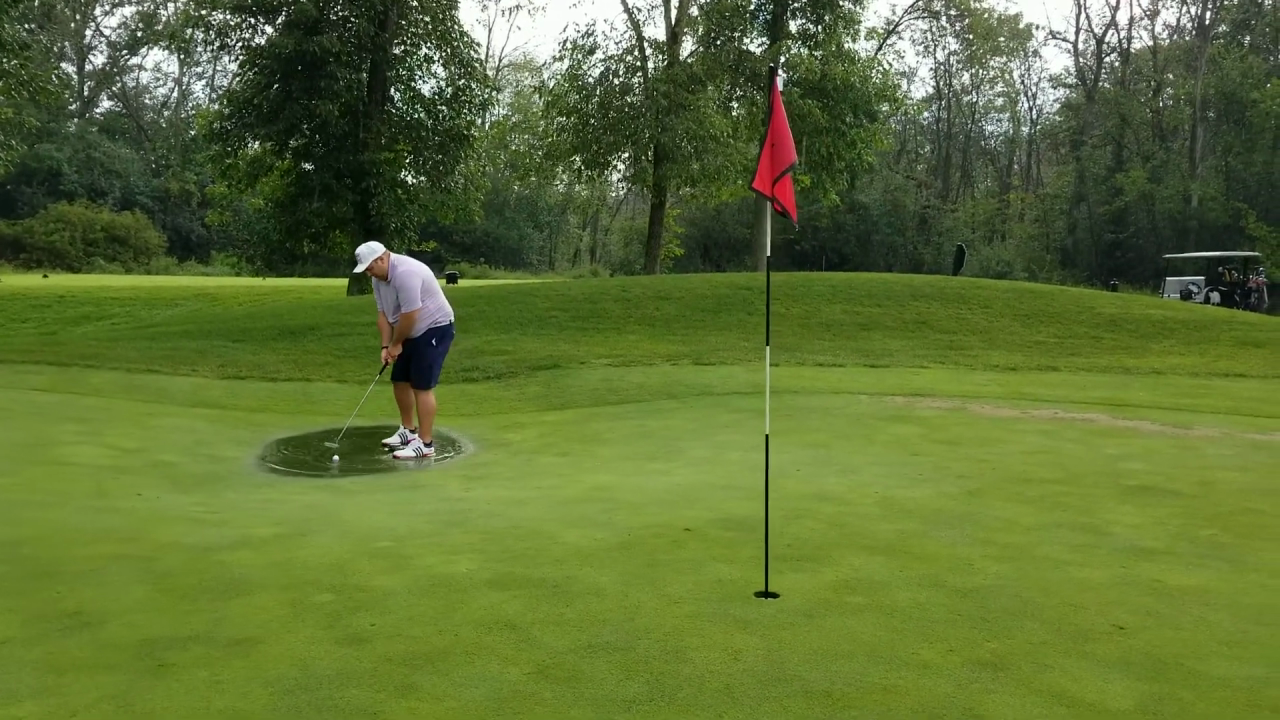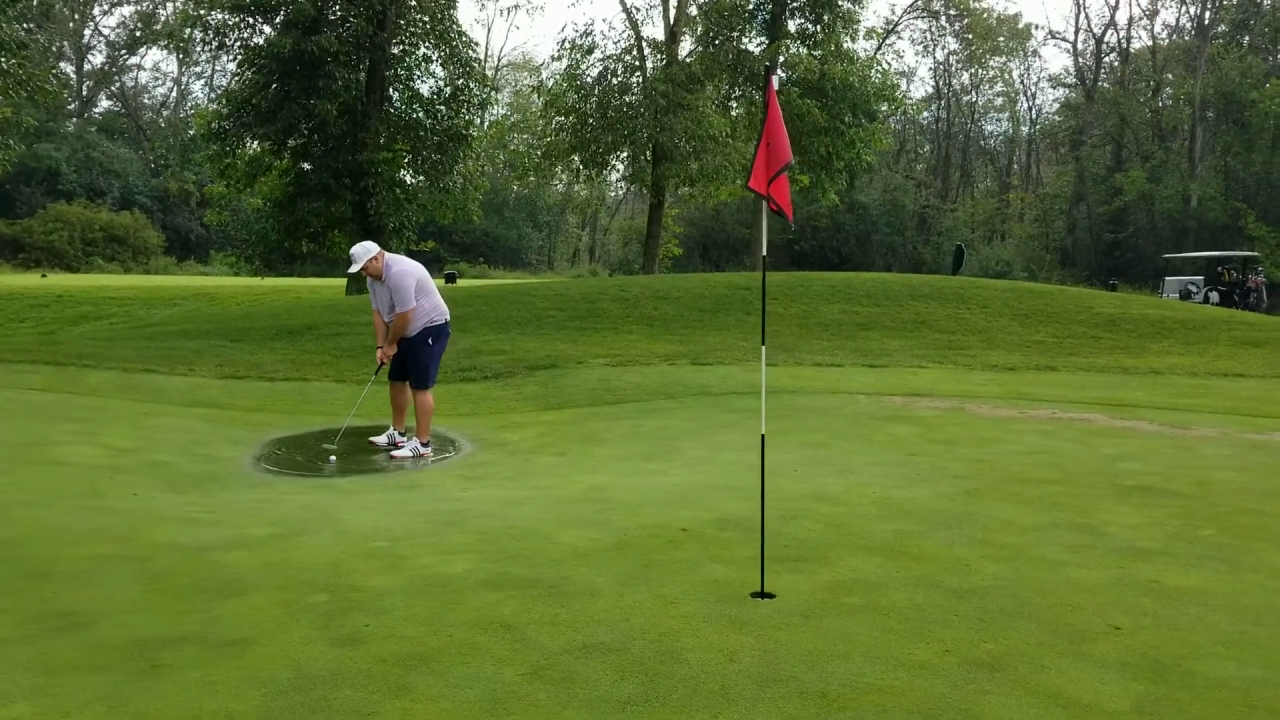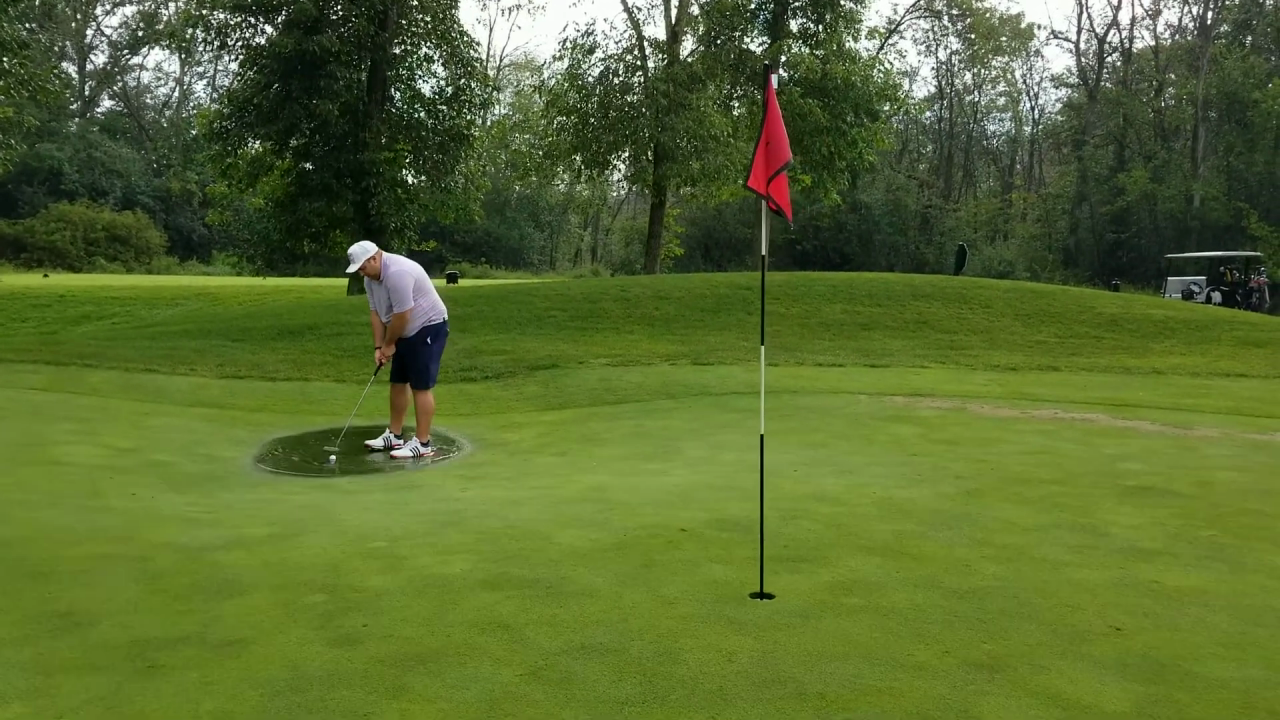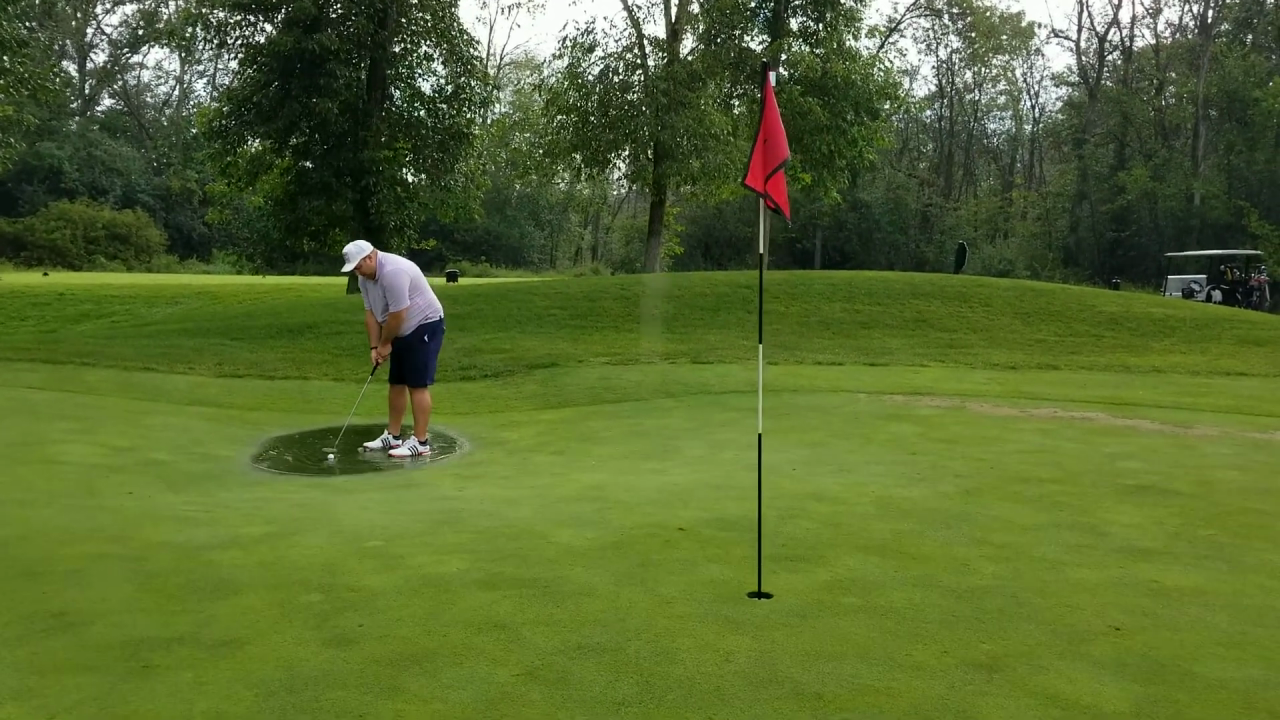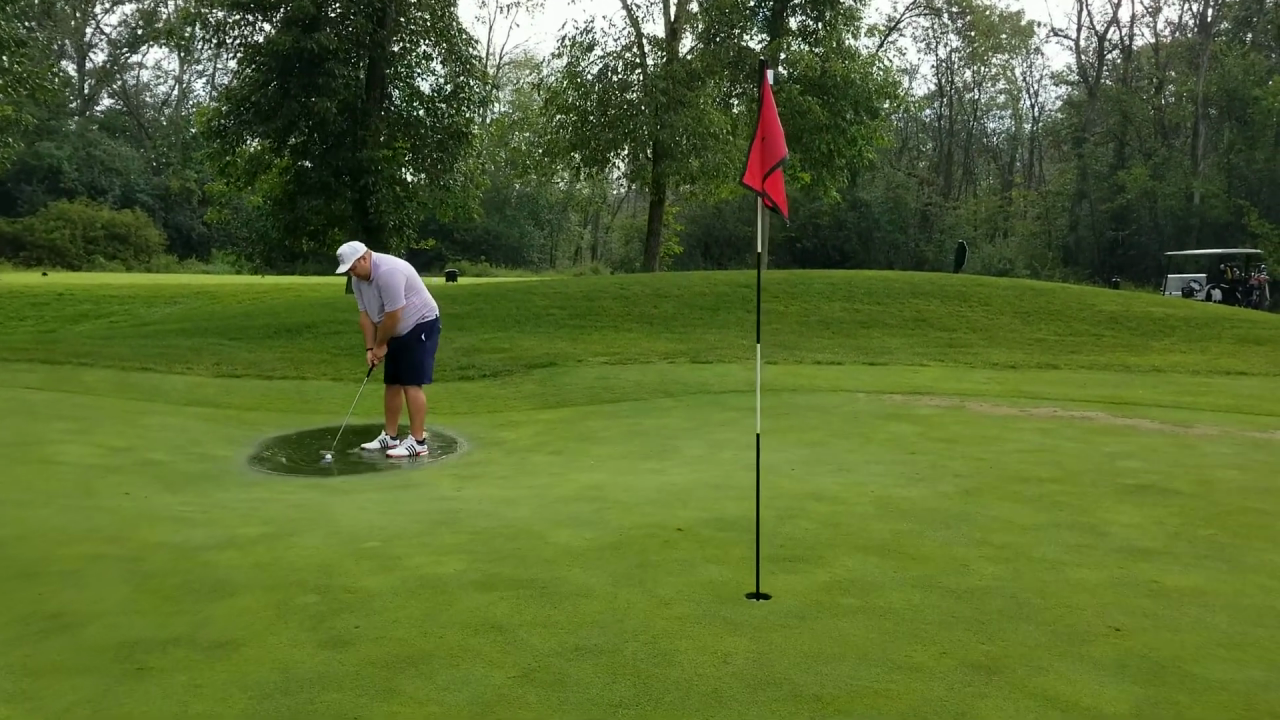
dt=0.1s
person 1, frame 1
left shoulder: (406, 273)
right shoulder: (379, 278)
left elbow: (409, 316)
right elbow: (383, 313)
left wrist: (395, 344)
right wrist: (385, 346)
left hip: (434, 329)
right hip: (412, 333)
left knee: (422, 387)
right knee: (400, 381)
left ankle: (425, 444)
right ankle: (409, 431)
person 1, frame 2
left shoulder: (399, 272)
right shoulder: (374, 278)
left elbow: (403, 316)
right elbow: (378, 313)
left wrist: (390, 344)
right wrist: (380, 346)
left hip: (430, 328)
right hip: (408, 333)
left knee: (420, 386)
right knee: (397, 381)
left ankle: (422, 443)
right ankle: (398, 432)
person 1, frame 3
left shoulder: (398, 272)
right shoulder: (371, 278)
left elbow: (401, 316)
right elbow: (376, 313)
left wrist: (388, 344)
right wrist: (378, 347)
left hip: (428, 328)
right hip: (406, 332)
left knee: (421, 387)
right knee: (398, 383)
left ankle: (422, 443)
right ankle: (394, 435)
person 1, frame 4
left shoulder: (393, 271)
right shoulder: (365, 279)
left elbow: (398, 315)
right elbow: (371, 313)
left wrist: (385, 343)
right wrist: (375, 346)
left hip: (425, 327)
right hip: (401, 333)
left knee: (417, 386)
right knee: (396, 384)
left ankle: (420, 442)
right ankle: (393, 436)
person 1, frame 5
left shoulder: (389, 271)
right shoulder: (359, 280)
left elbow: (393, 315)
right elbow: (365, 315)
left wrist: (380, 345)
right wrist: (370, 348)
left hip: (421, 326)
right hip: (397, 333)
left knee: (412, 385)
right knee: (392, 384)
left ankle: (417, 442)
right ankle: (390, 437)
